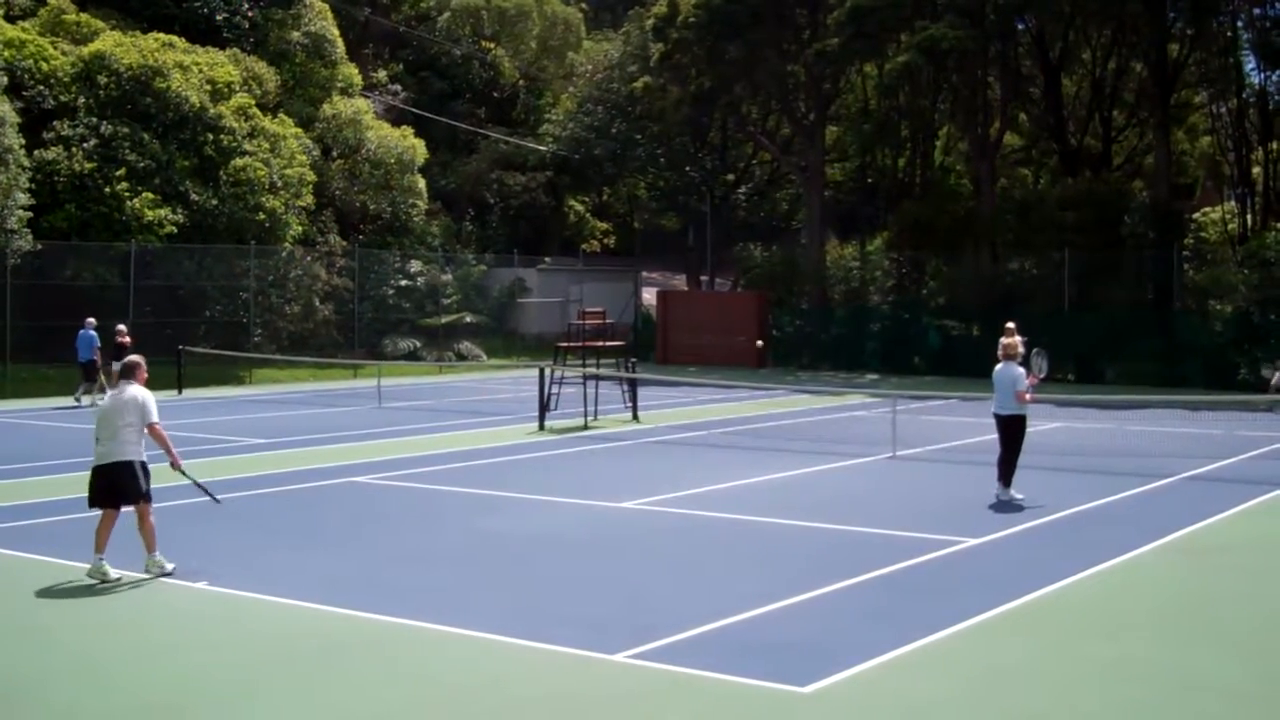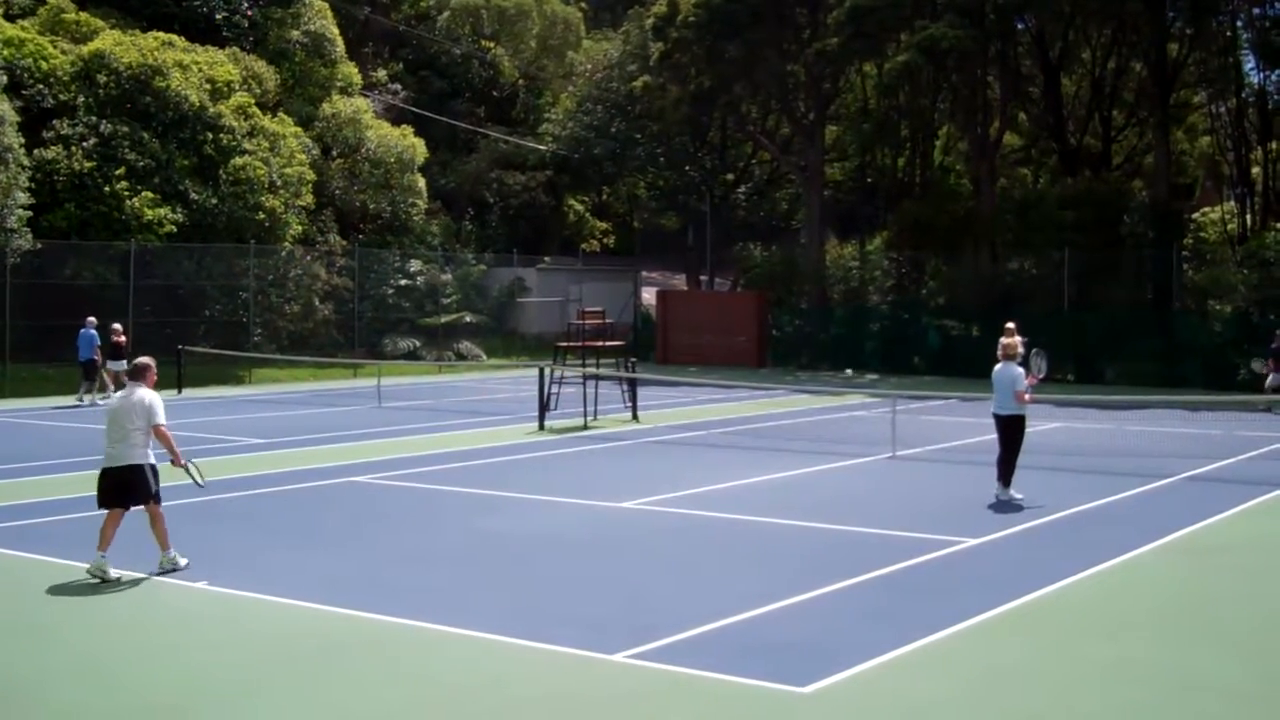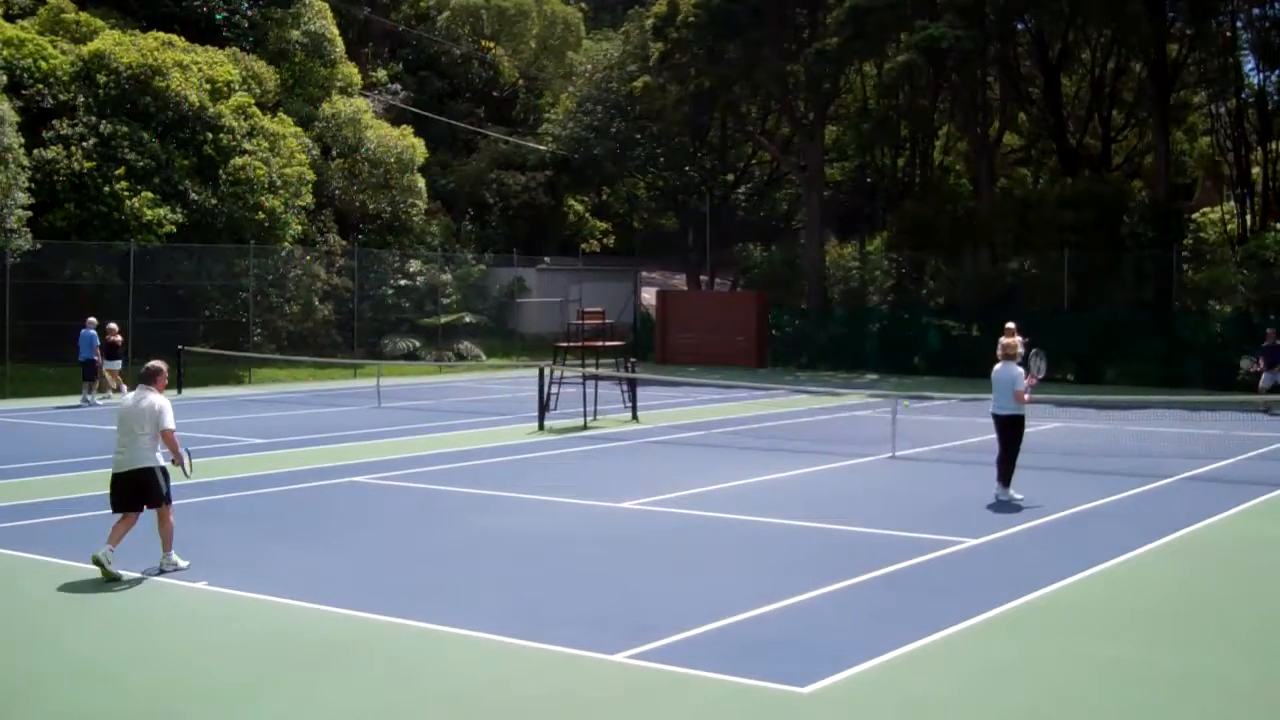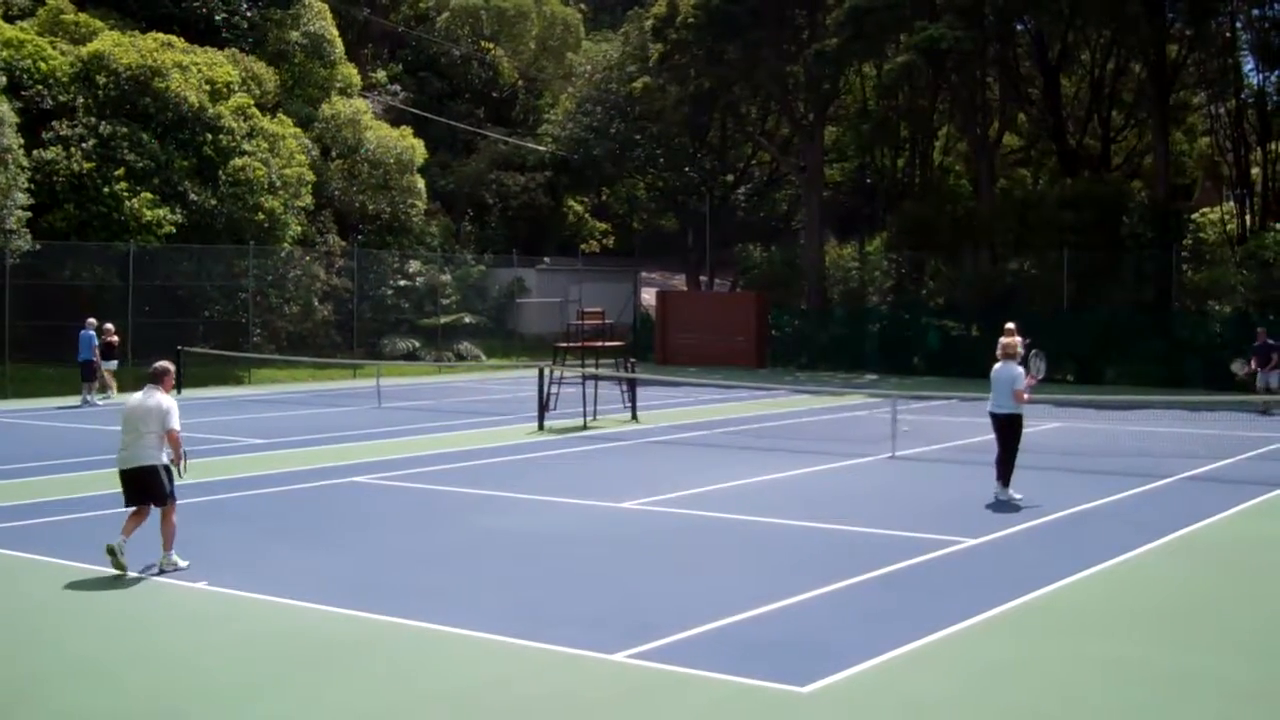
dt=0.1s
person 1, frame 1
left shoulder: (108, 398)
right shoulder: (142, 394)
left elbow: (98, 435)
right elbow: (155, 429)
right wrist: (173, 456)
left hip: (102, 461)
right hip: (128, 459)
left knee: (109, 512)
right knee: (143, 508)
left ankle: (99, 564)
right ankle: (153, 560)
person 1, frame 2
left shoulder: (117, 399)
right shoulder: (150, 396)
right elbow: (160, 431)
right wrist: (175, 454)
left hip: (111, 461)
right hip: (138, 461)
left knee: (115, 512)
right knee: (154, 508)
left ankle: (100, 561)
right ankle: (168, 558)
person 1, frame 3
left shoulder: (126, 401)
right shoulder: (160, 402)
right elbow: (168, 435)
right wrist: (177, 455)
left hip: (121, 465)
right hip: (148, 464)
left knee: (129, 515)
right knee: (164, 509)
left ankle: (107, 552)
right ankle: (168, 558)
person 1, frame 4
left shoulder: (131, 401)
right shoulder: (166, 402)
right elbow: (173, 436)
right wrist: (177, 454)
left hip: (126, 462)
right hip: (152, 462)
left knee: (141, 509)
right knee: (168, 508)
left ankle: (119, 543)
right ankle: (168, 558)
